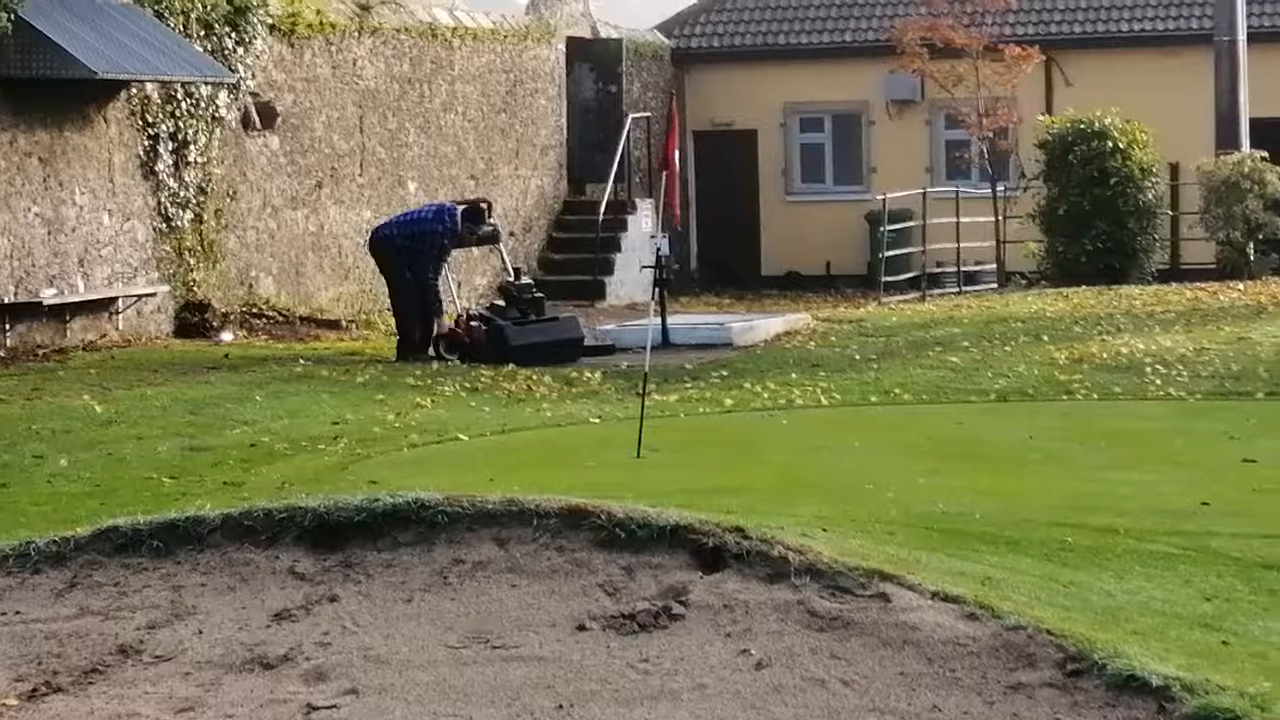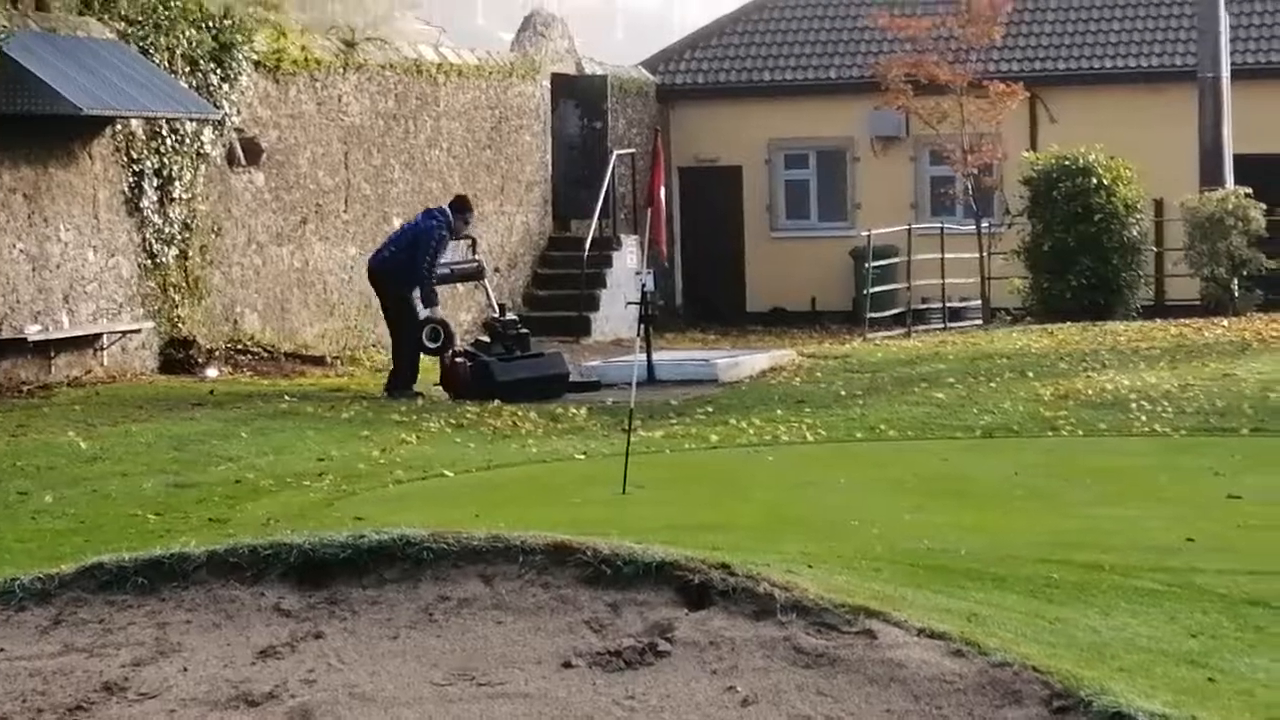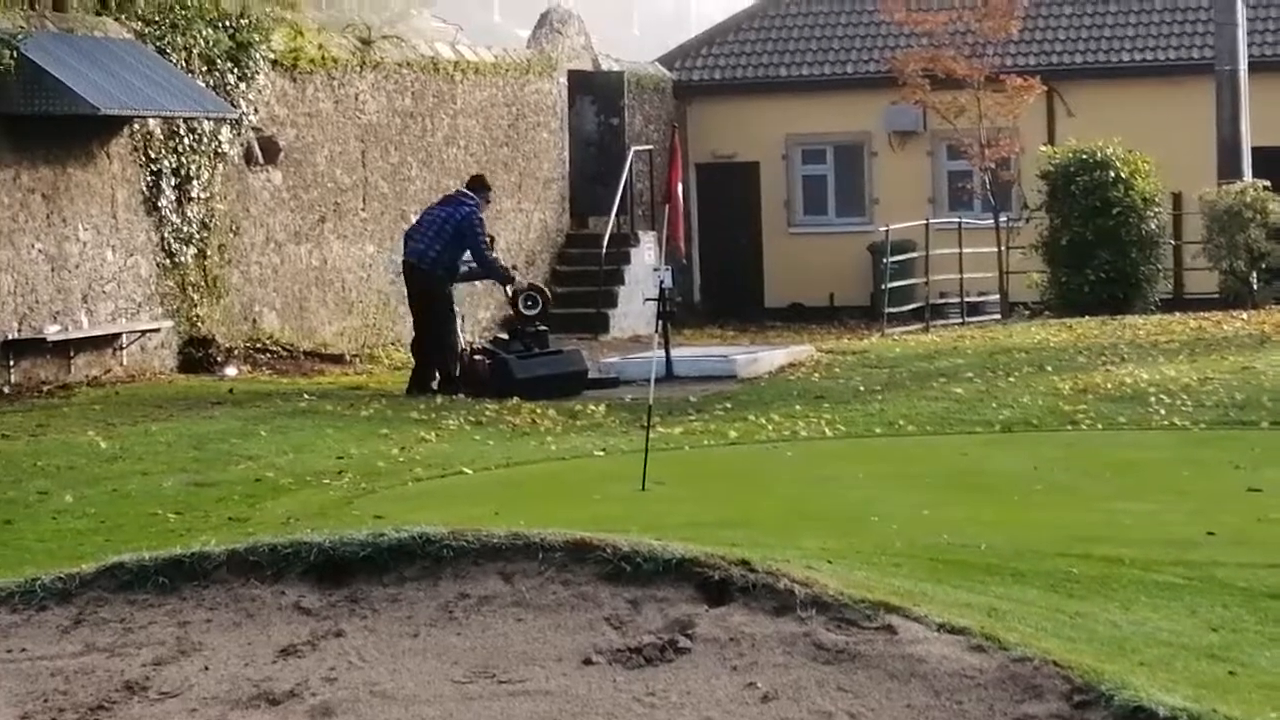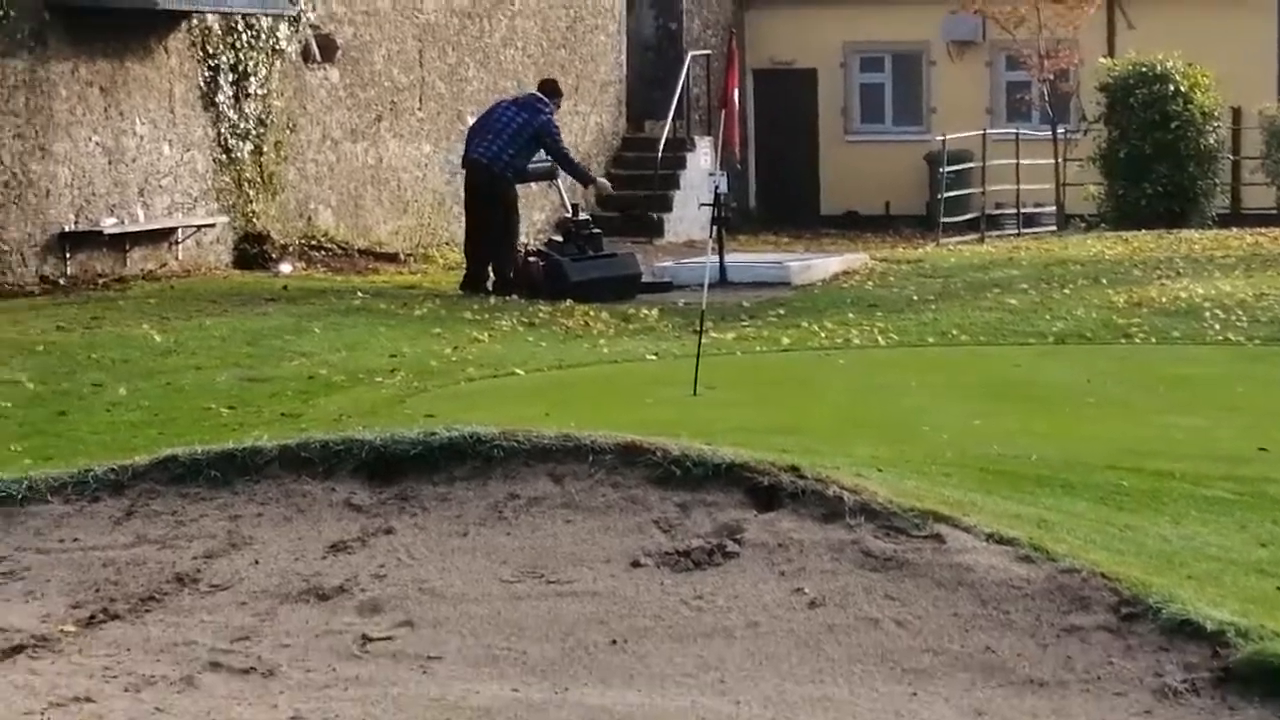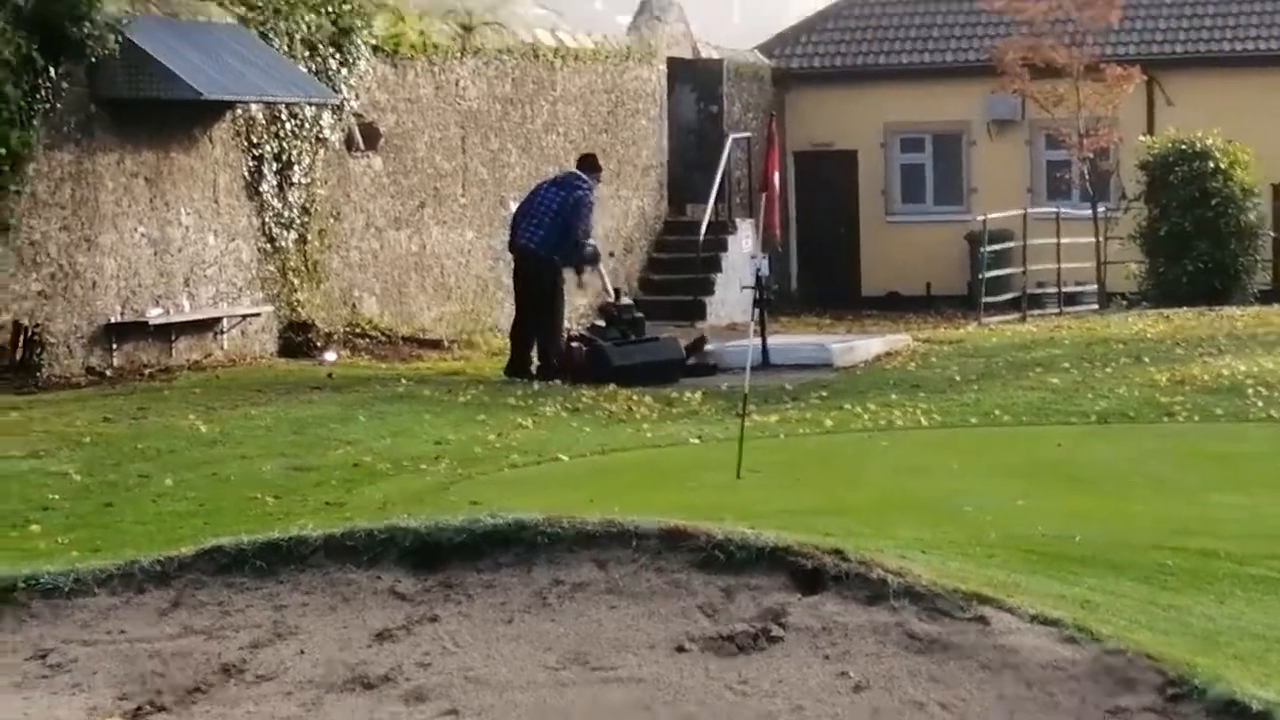
dt=0.4s
person 1, frame 1
left shoulder: (451, 214)
right shoulder: (441, 231)
right elbow: (430, 275)
right wrist: (440, 316)
left hip: (402, 246)
right hip: (386, 245)
left knee: (421, 294)
right knee: (408, 295)
left ankle: (419, 349)
right ankle: (409, 351)
person 1, frame 2
left shoulder: (435, 223)
right shoulder: (437, 230)
right elbow: (424, 270)
right wrist: (432, 305)
left hip: (387, 272)
right hip: (389, 274)
left knee: (410, 328)
right knee: (410, 328)
left ankle: (403, 384)
right ankle: (399, 385)
person 1, frame 3
left shoulder: (441, 206)
right shoulder: (472, 215)
left elbow: (410, 234)
right elbow: (483, 256)
right wrist: (509, 278)
left hip: (412, 268)
right hip: (433, 275)
left knee: (425, 328)
right knee: (445, 331)
left ankle: (420, 382)
right ankle: (449, 385)
person 1, frame 4
left shoulder: (505, 104)
right shoulder: (544, 121)
left elbow: (474, 130)
right elbow: (564, 159)
left wrist: (469, 161)
right wrist: (593, 181)
left hip: (475, 169)
right hip: (498, 177)
left knee: (477, 229)
right knee: (506, 232)
left ankle: (474, 280)
right ankle: (504, 285)
person 1, frame 5
left shoulder: (547, 185)
right shoulder: (583, 196)
left elbow: (519, 215)
right elbow: (578, 237)
left wrist: (515, 246)
right wrist: (580, 269)
left hip: (523, 253)
right hip: (546, 259)
left knee: (525, 313)
right knee: (550, 317)
left ankle: (518, 365)
right ankle: (549, 369)
